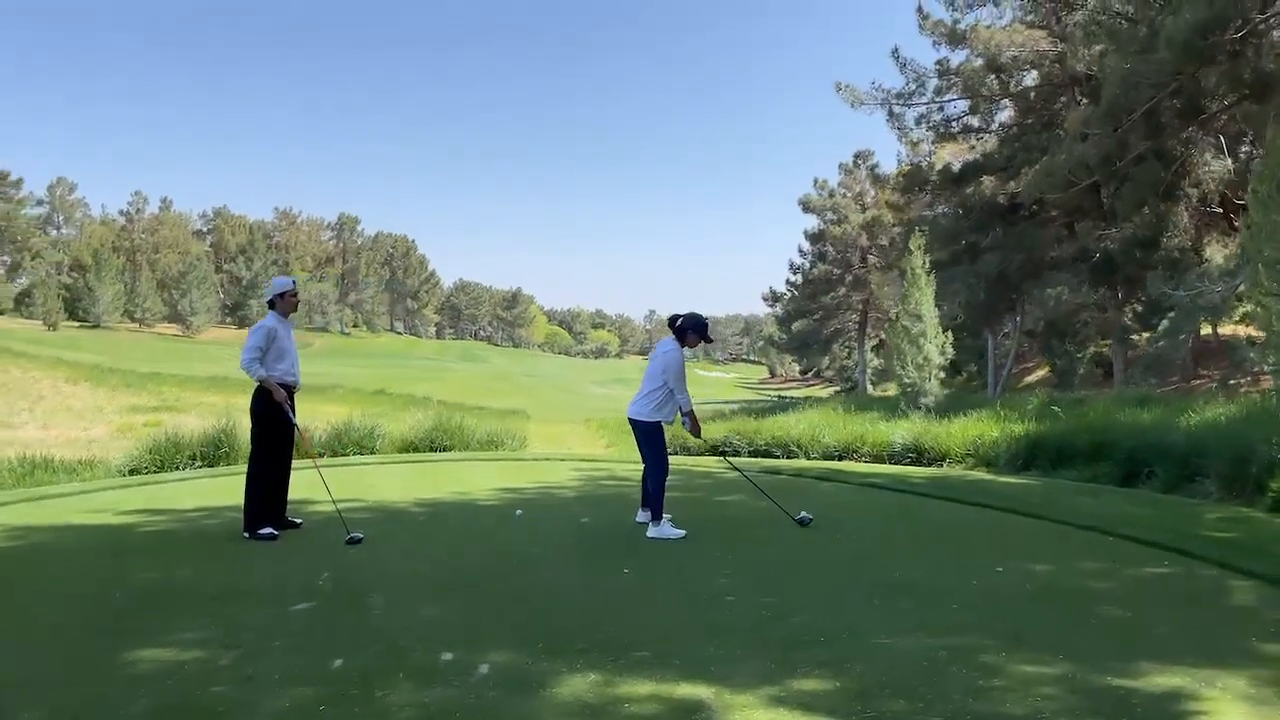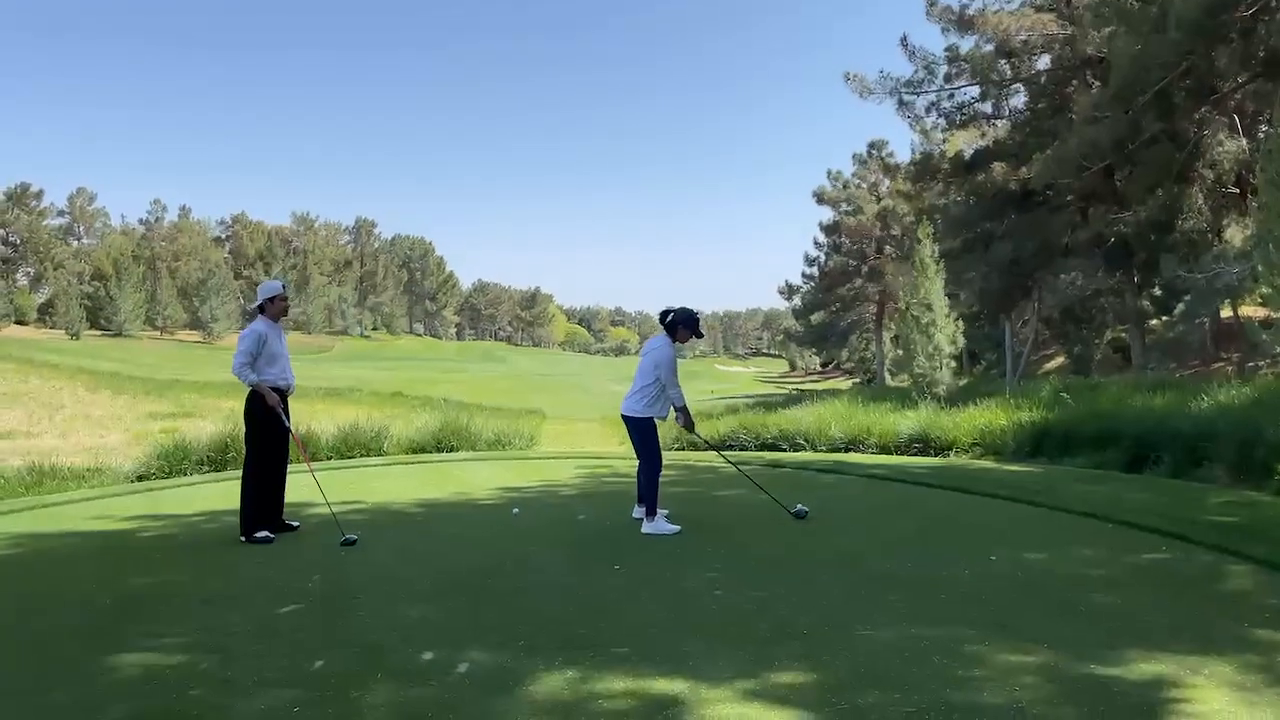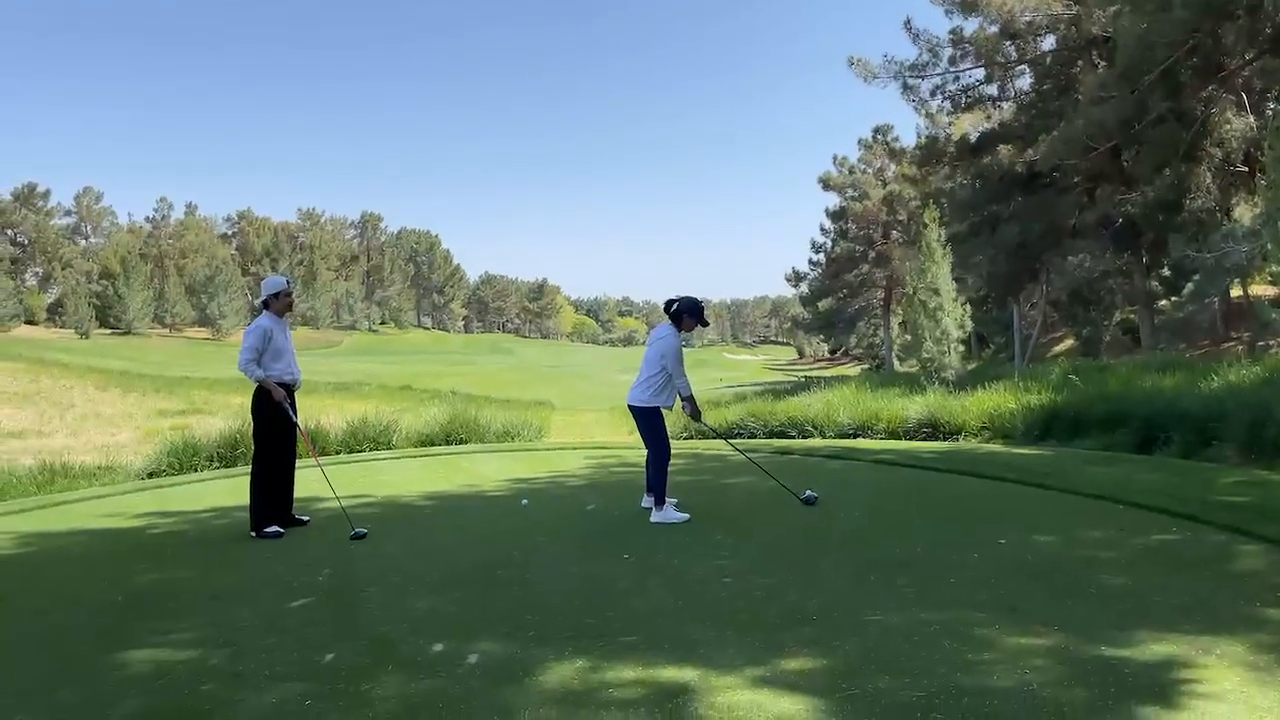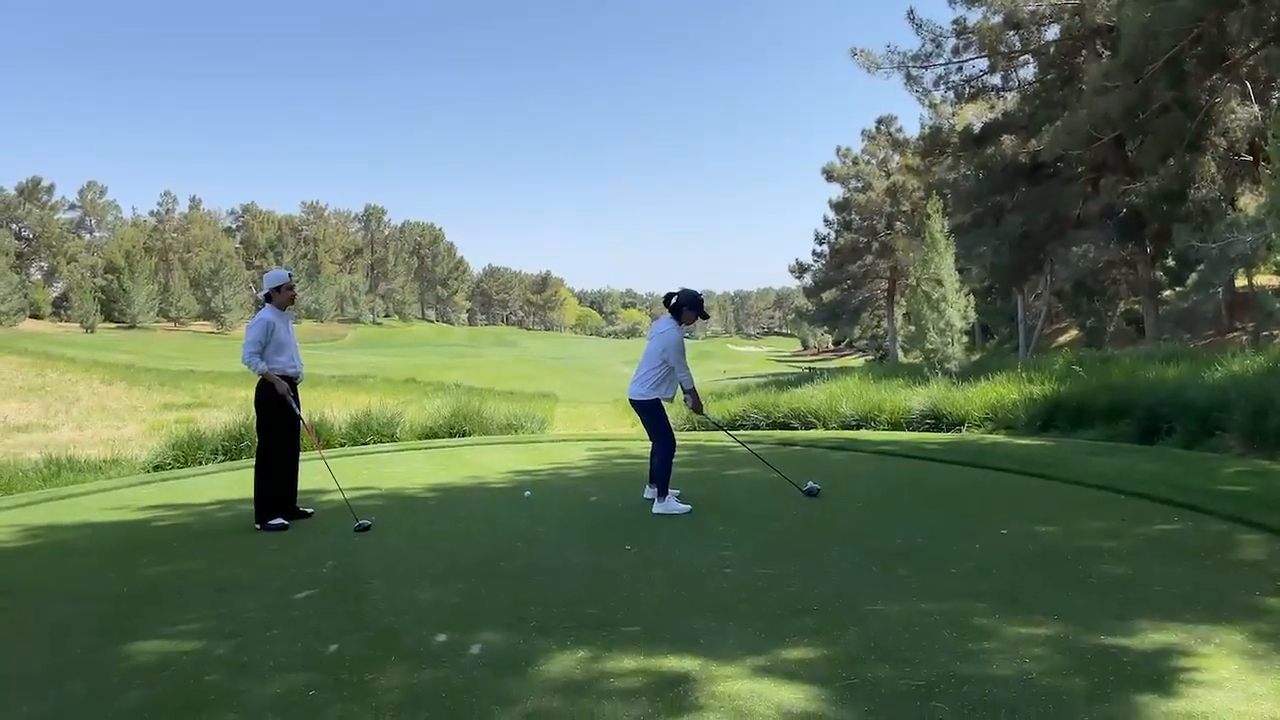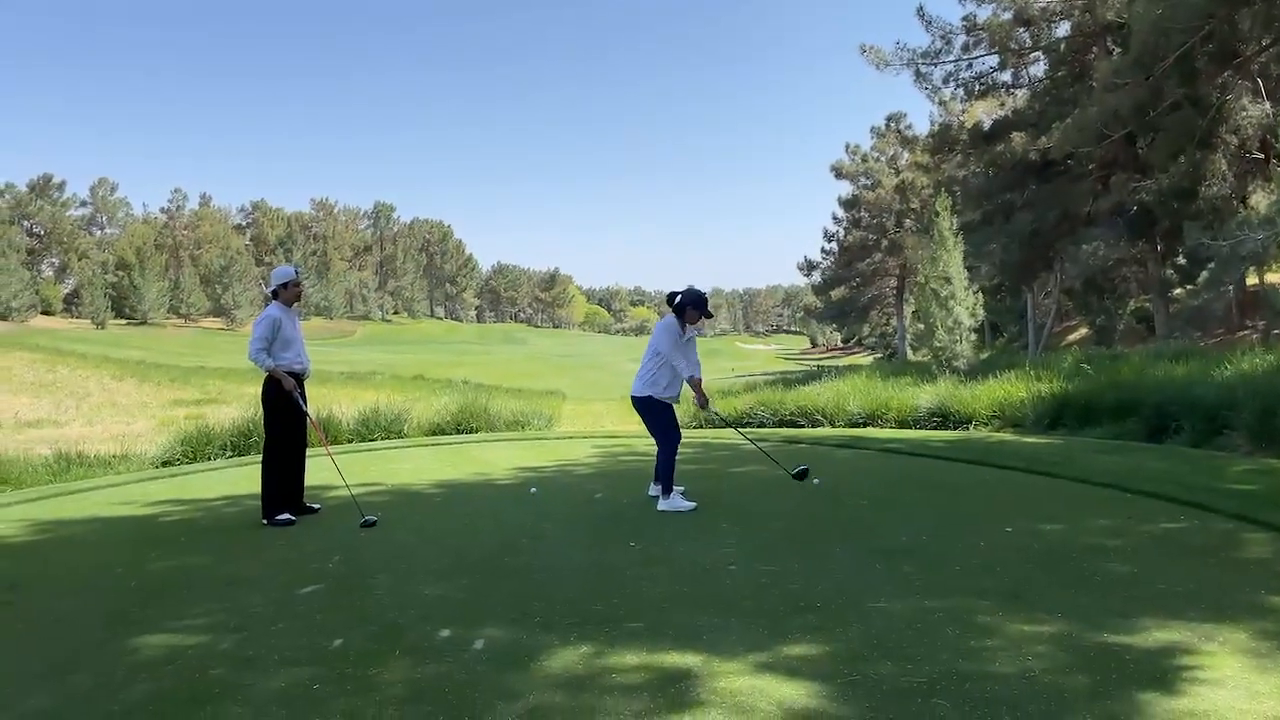
dt=0.5s
person 1, frame 1
left shoulder: (286, 327)
right shoulder: (267, 327)
right elbow: (248, 362)
right wrist: (274, 388)
left hip: (285, 397)
right hip: (269, 397)
left knee: (282, 459)
right knee: (263, 459)
left ankle: (276, 515)
right ankle: (254, 523)
person 1, frame 2
left shoulder: (277, 331)
right shoulder: (256, 331)
right elbow: (240, 367)
left wrist: (286, 389)
right wrist: (267, 393)
left hip: (279, 401)
right hip: (262, 402)
left knee: (278, 462)
right knee: (258, 464)
left ankle: (273, 518)
right ankle: (251, 527)
person 1, frame 3
left shoulder: (283, 326)
right shoulder: (261, 327)
right elbow: (246, 363)
right wrist: (273, 388)
left hip: (286, 395)
right hip: (269, 397)
left knee: (286, 457)
right knee: (266, 458)
left ankle: (283, 513)
right ankle: (261, 522)
person 1, frame 4
left shoulder: (286, 319)
right shoulder: (264, 320)
right elbow: (249, 356)
left wrist: (295, 377)
right wrist: (276, 381)
left hip: (289, 388)
right hip: (272, 390)
left knee: (290, 449)
right knee: (270, 451)
left ankle: (287, 506)
right ankle: (265, 514)
person 1, frame 5
left shoulder: (292, 315)
right shoulder: (271, 316)
right elbow: (256, 352)
left wrist: (301, 374)
right wrist: (283, 377)
left hip: (296, 384)
right hip: (279, 386)
left knee: (297, 445)
right knee: (277, 447)
left ankle: (294, 501)
right ankle: (272, 510)
person 2, frame 1
left shoulder: (666, 345)
right shoulder: (674, 355)
right elbow: (680, 392)
left wrist: (685, 416)
right wrist: (693, 422)
left hip: (641, 414)
right hip: (647, 418)
left knee: (652, 465)
right knee: (659, 468)
left ankle: (645, 511)
right ankle: (656, 524)
person 2, frame 2
left shoulder: (657, 341)
right shoulder: (665, 351)
right elbow: (673, 388)
left wrist: (679, 412)
right wrist: (686, 417)
left hip: (634, 410)
right hip: (640, 414)
left knee: (646, 461)
right knee: (653, 464)
left ankle: (642, 507)
right ankle: (650, 520)
person 2, frame 3
left shoulder: (663, 331)
right shoulder: (671, 341)
left elbow: (672, 376)
right elbow: (679, 378)
left wrist: (685, 401)
right wrist: (693, 406)
left hip: (642, 400)
right hip: (647, 404)
left knee: (656, 450)
right knee: (662, 453)
left ankle: (651, 496)
right ankle: (659, 509)
person 2, frame 4
left shoulder: (664, 323)
right shoulder: (673, 335)
left elbow: (676, 370)
right elbow: (683, 371)
left wrist: (686, 393)
right wrist: (695, 399)
left hip: (643, 393)
right hip: (646, 396)
left knee: (660, 441)
right knee: (667, 444)
left ankle: (653, 487)
right ankle: (662, 501)
person 2, frame 5
left shoulder: (688, 332)
right shoulder: (667, 327)
left elbow: (692, 363)
right elbow: (680, 363)
left wrist: (698, 391)
right wrist: (699, 394)
left hip: (661, 395)
right hip: (646, 395)
left knee: (672, 438)
right knee: (668, 443)
left ankle: (658, 484)
right ankle: (666, 498)
